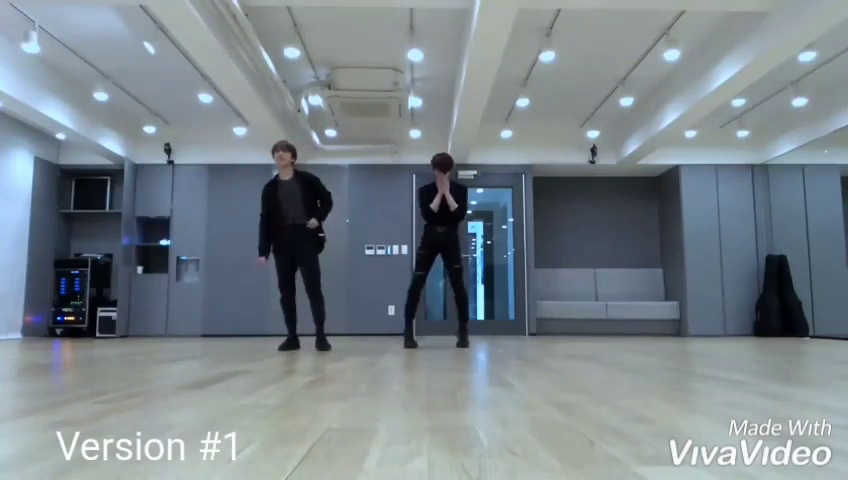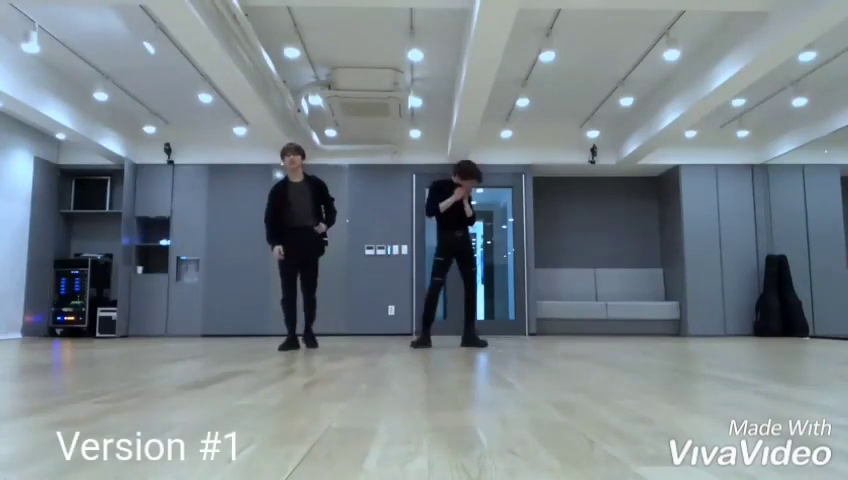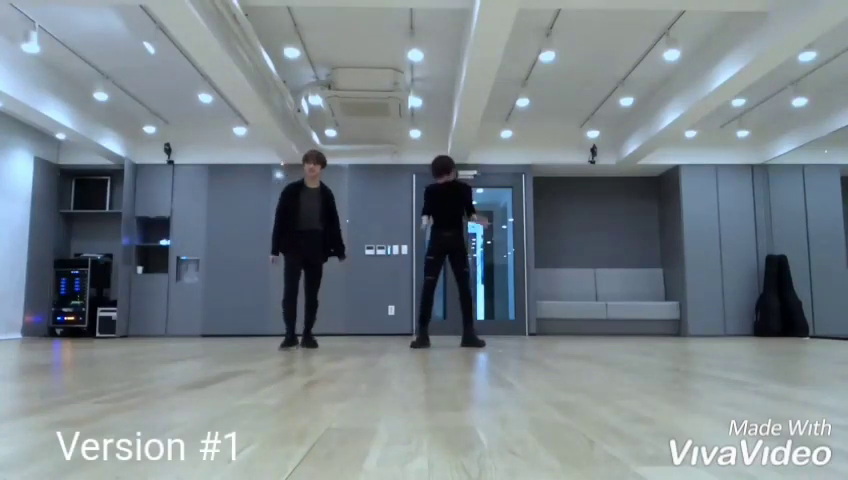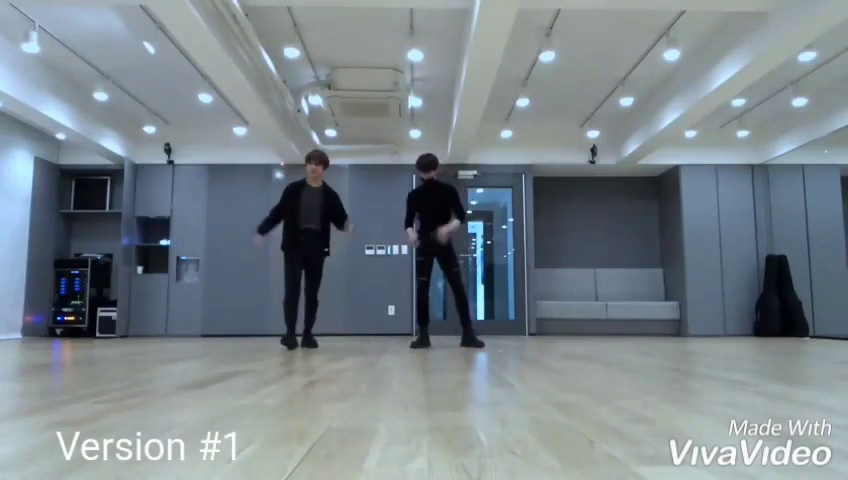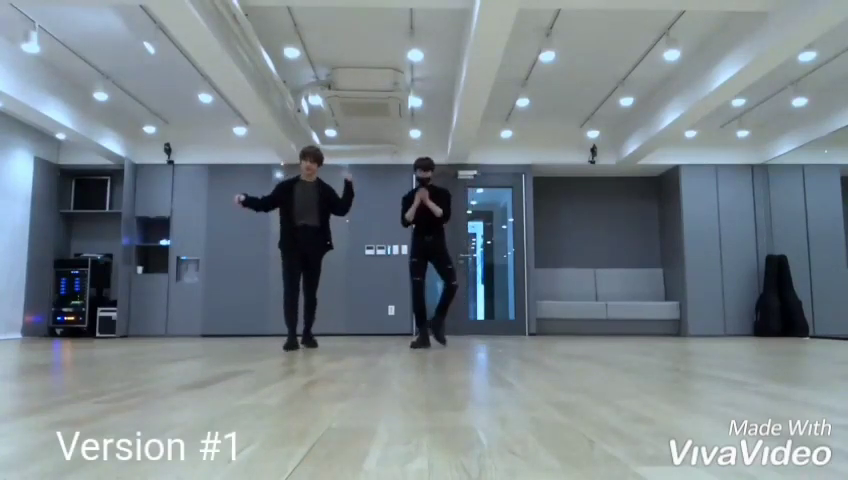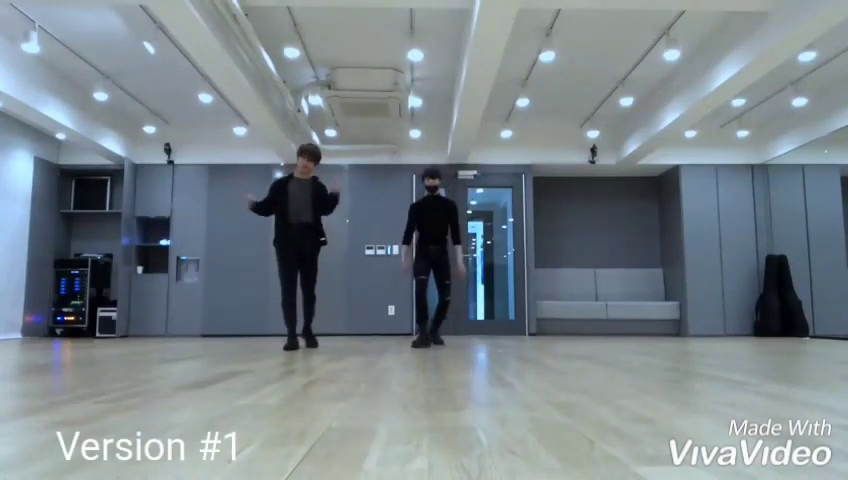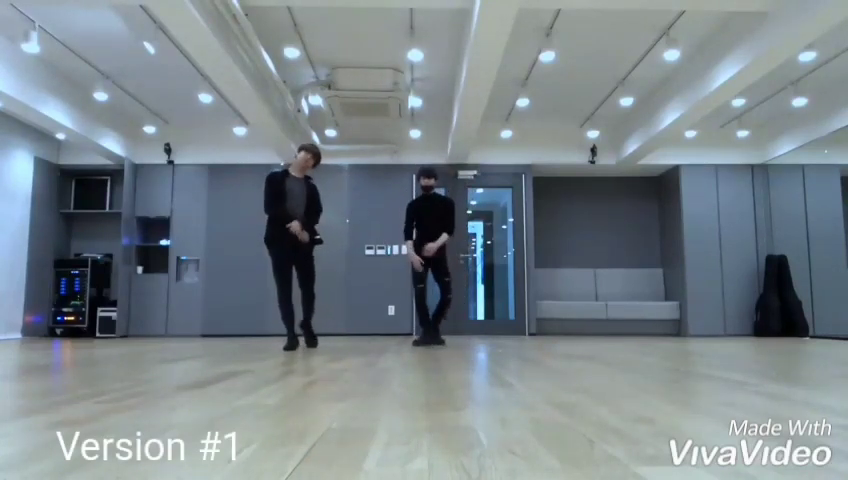
dt=0.4s
person 1, frame 1
left shoulder: (308, 180)
right shoulder: (270, 188)
left elbow: (327, 200)
right elbow: (265, 220)
left wrist: (318, 218)
right wrist: (263, 251)
left hip: (306, 238)
right hip: (282, 242)
left knee: (313, 286)
right knee: (286, 290)
left ankle: (320, 334)
right ankle: (292, 337)
person 1, frame 2
left shoulder: (316, 184)
right shoulder: (278, 189)
left elbow: (330, 207)
right elbow: (270, 219)
left wrist: (327, 223)
right wrist: (274, 243)
left hip: (311, 242)
right hip: (288, 243)
left knee: (309, 291)
right knee: (288, 291)
left ankle: (308, 331)
right ankle: (291, 336)
person 1, frame 3
left shoulder: (327, 194)
right shoulder: (291, 191)
left elbow: (333, 225)
right elbow: (280, 220)
left wrist: (340, 252)
right wrist: (275, 249)
left hip: (317, 247)
right hip: (293, 245)
left knee: (312, 293)
right knee: (290, 290)
left ankle: (307, 334)
right ankle: (290, 334)
person 1, frame 4
left shoulder: (329, 194)
right shoulder: (293, 189)
left elbow: (340, 218)
right elbow: (278, 212)
left wrist: (346, 225)
right wrist: (262, 230)
left hip: (317, 247)
right hip: (294, 245)
left knee: (312, 293)
right knee: (292, 290)
left ankle: (307, 334)
right ankle: (290, 332)
person 1, frame 5
left shoulder: (325, 190)
right shoulder: (286, 187)
left elbow: (341, 209)
right elbow: (266, 204)
left wrist: (348, 187)
right wrist: (245, 200)
left hip: (315, 243)
right hip: (291, 243)
left knee: (310, 291)
right knee: (291, 290)
left ankle: (307, 333)
right ankle: (291, 335)
person 1, frame 6
left shoulder: (318, 187)
right shoulder: (281, 185)
left elbow: (326, 209)
right elbow: (266, 208)
left wrist: (334, 195)
right wrist: (253, 203)
left hip: (310, 240)
right hip: (286, 241)
left knee: (309, 289)
right knee: (288, 290)
left ankle: (308, 329)
right ankle: (291, 335)
person 1, frame 7
left shoulder: (311, 187)
right shoulder: (275, 179)
left elbow: (316, 213)
right elbow: (270, 207)
left wrist: (304, 228)
right wrist: (290, 222)
left hip: (303, 240)
right hip: (279, 240)
left knee: (308, 287)
right knee: (284, 289)
left ankle: (307, 324)
right ankle: (291, 334)
person 2, frame 1
left shoulder: (459, 190)
right shoulder: (425, 190)
left elbow: (460, 215)
right elbow: (427, 215)
left wrist: (447, 192)
right wrist: (439, 192)
left hip: (450, 238)
right hip: (430, 238)
left knee: (459, 286)
right knee: (416, 284)
left ankle: (463, 331)
right ankle: (408, 332)
person 2, frame 2
left shoulder: (467, 195)
right shoulder: (438, 187)
left elbow: (471, 221)
right elbow: (430, 211)
left wrist: (464, 200)
right wrist: (454, 197)
left hip: (464, 242)
right hip: (446, 241)
left knee: (471, 287)
right knee: (435, 286)
left ankle: (469, 334)
right ankle: (425, 334)
person 2, frame 3
left shoulder: (464, 189)
right shoulder: (431, 190)
left elbow: (469, 213)
right elbow: (426, 212)
left wrist: (477, 218)
right wrist: (425, 221)
left hip: (457, 241)
right hip: (437, 241)
left knee: (465, 287)
right knee: (428, 286)
left ankle: (468, 333)
right ankle: (422, 334)
person 2, frame 4
left shoulder: (448, 191)
right shoulder: (414, 195)
left elbow: (460, 216)
right elbow: (409, 221)
left wrist: (447, 228)
right wrist: (412, 234)
left hip: (444, 242)
right hip: (424, 243)
left knee: (458, 287)
right knee: (422, 288)
left ankle: (468, 334)
right ankle: (423, 334)
person 2, frame 5
left shoulder: (442, 194)
right shoulder: (409, 197)
left elbow: (445, 217)
right elbow: (405, 222)
left wrist: (428, 202)
right wrist: (416, 203)
left hip: (438, 243)
right hip: (418, 244)
left knee: (452, 283)
right knee: (417, 289)
left ankle: (437, 322)
right ankle: (423, 334)
person 2, frame 6
left shoulder: (449, 205)
right shoulder: (416, 206)
left elbow: (455, 234)
right elbow: (408, 233)
left wrist: (460, 260)
right wrist: (406, 258)
left hip: (441, 253)
right hip: (422, 253)
left knee: (445, 297)
right knee: (420, 289)
left ankle: (434, 331)
right ankle: (423, 333)
person 2, frame 7
left shoulder: (446, 203)
right shoulder: (413, 205)
left elbow: (449, 229)
right elbow: (408, 232)
left wrist: (437, 244)
right wrist: (411, 253)
left hip: (438, 252)
right hip: (419, 253)
left knee: (447, 295)
right knee: (420, 294)
left ankle: (433, 329)
right ankle: (427, 332)
